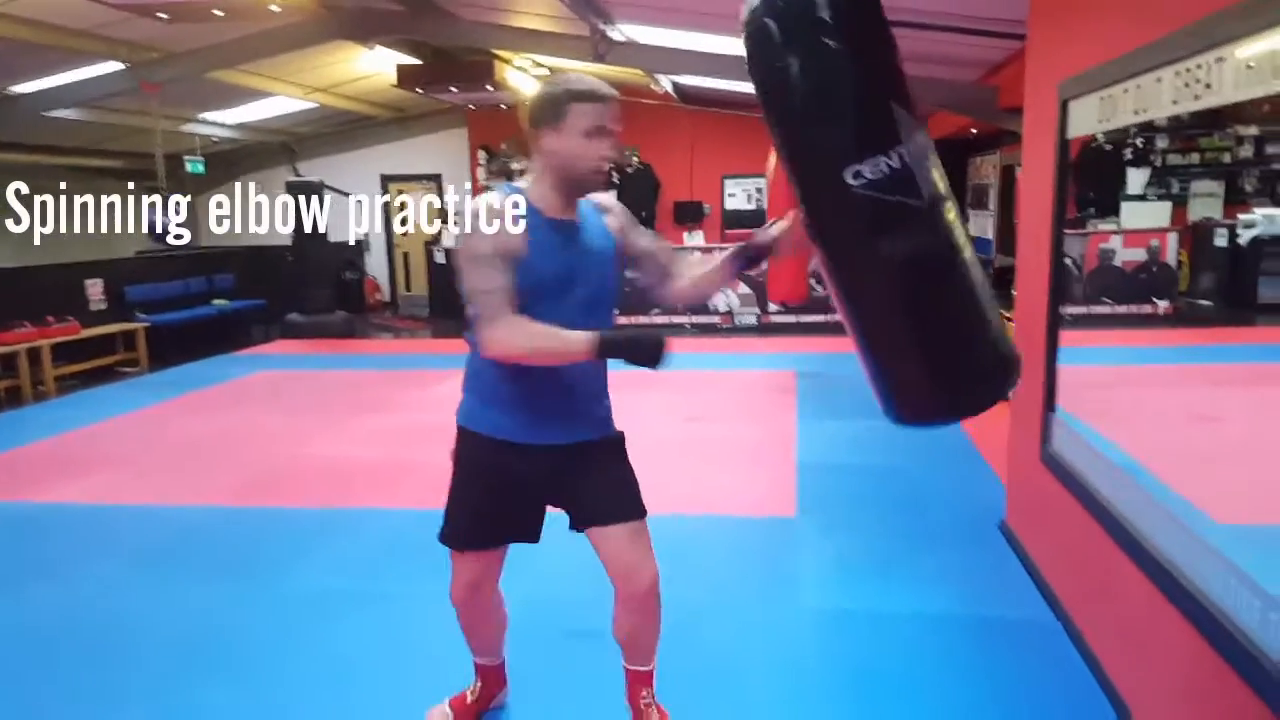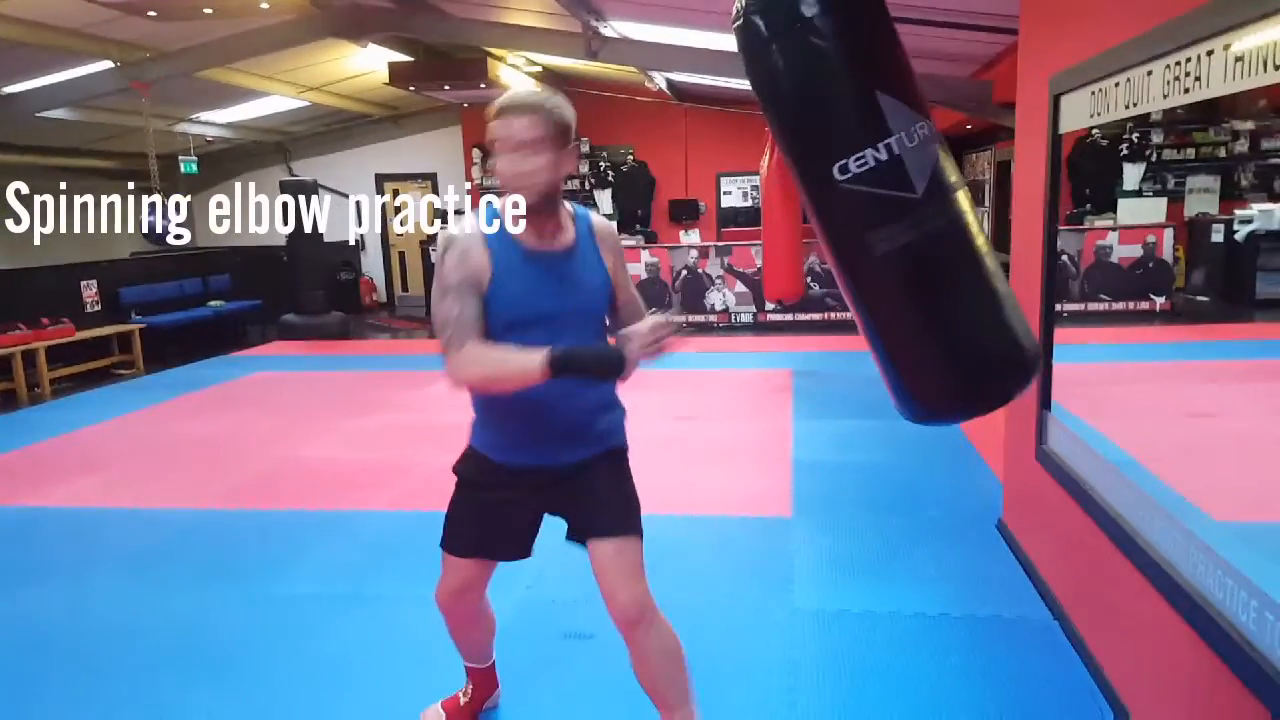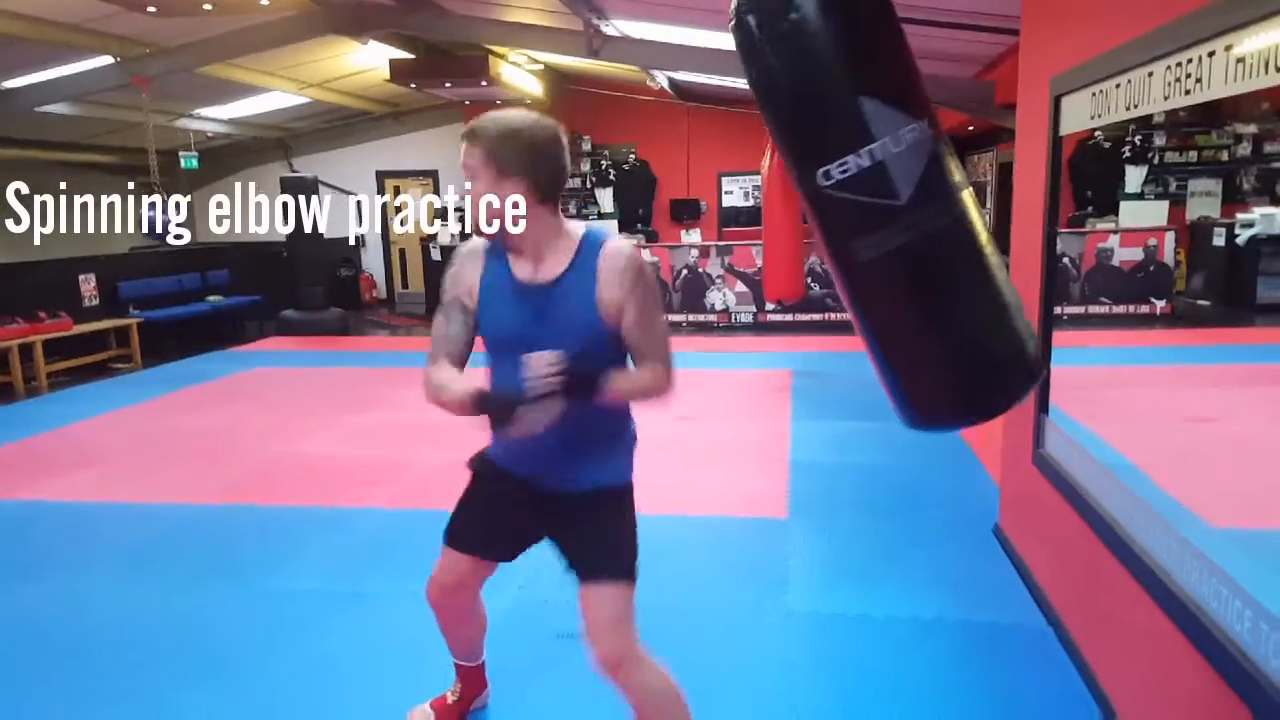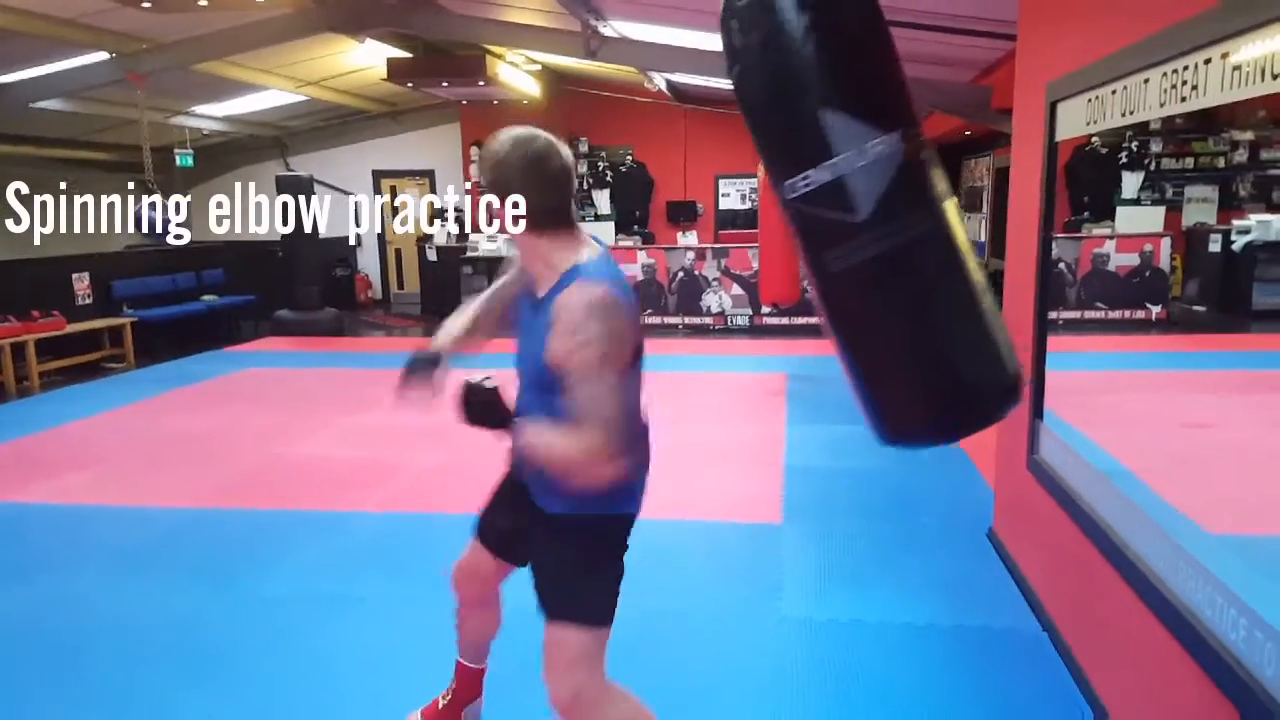
dt=0.2s
person 1, frame 1
left shoulder: (606, 219)
left elbow: (678, 283)
right elbow: (499, 335)
left wrist: (745, 255)
right wrist: (608, 343)
left hip: (587, 434)
right hip: (498, 437)
left knee: (638, 581)
right knee: (471, 582)
person 1, frame 2
left shoulder: (598, 236)
right shoulder: (469, 246)
left elbow: (629, 325)
right elbow: (462, 361)
left wrist: (647, 334)
right wrist: (562, 360)
left hip: (592, 451)
right hip: (501, 455)
left knee: (633, 605)
right knee: (456, 592)
person 1, frame 3
left shoulder: (614, 263)
right shoulder: (474, 263)
left elbow: (658, 373)
right elbow: (440, 370)
left wrist: (588, 383)
right wrist: (480, 396)
left hip: (594, 478)
right hip: (511, 468)
left knee: (615, 650)
right knee: (448, 587)
person 1, frame 4
left shoulder: (589, 305)
right shoulder: (537, 269)
left elbow: (605, 463)
right elbow: (491, 304)
left wrist: (513, 422)
right wrist: (437, 349)
left hip: (590, 508)
right hip: (540, 479)
right knee: (472, 578)
